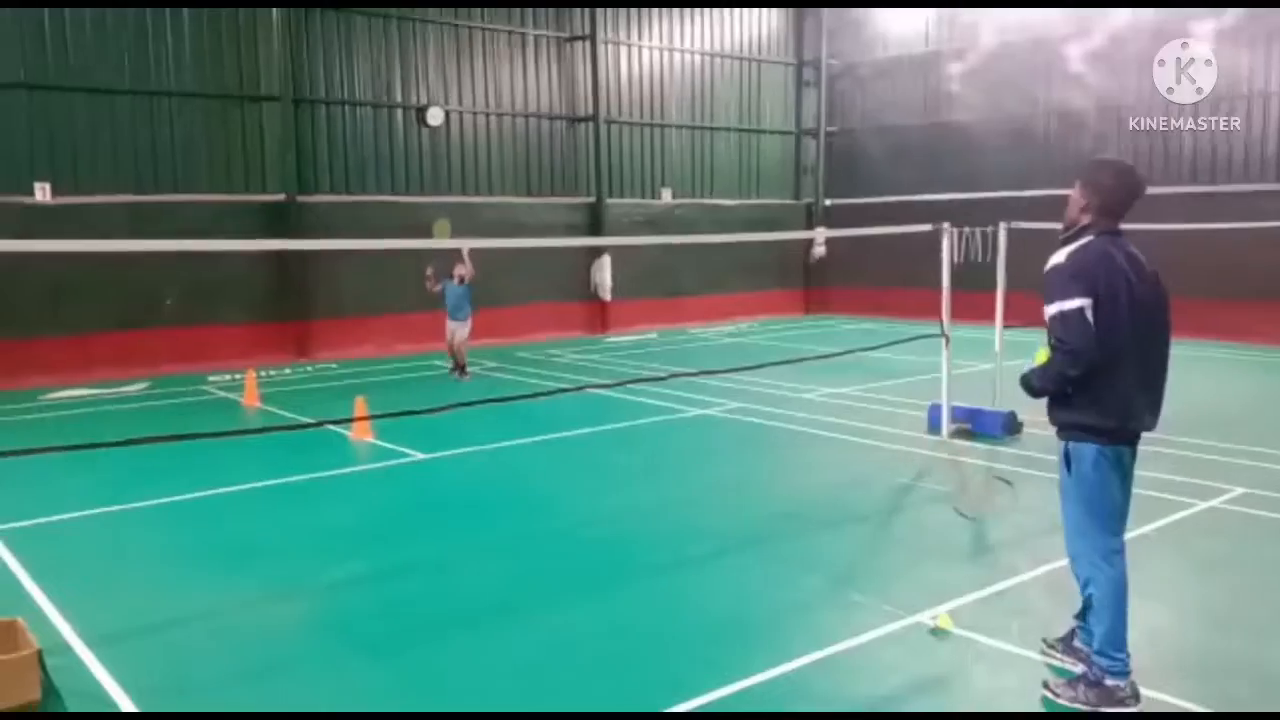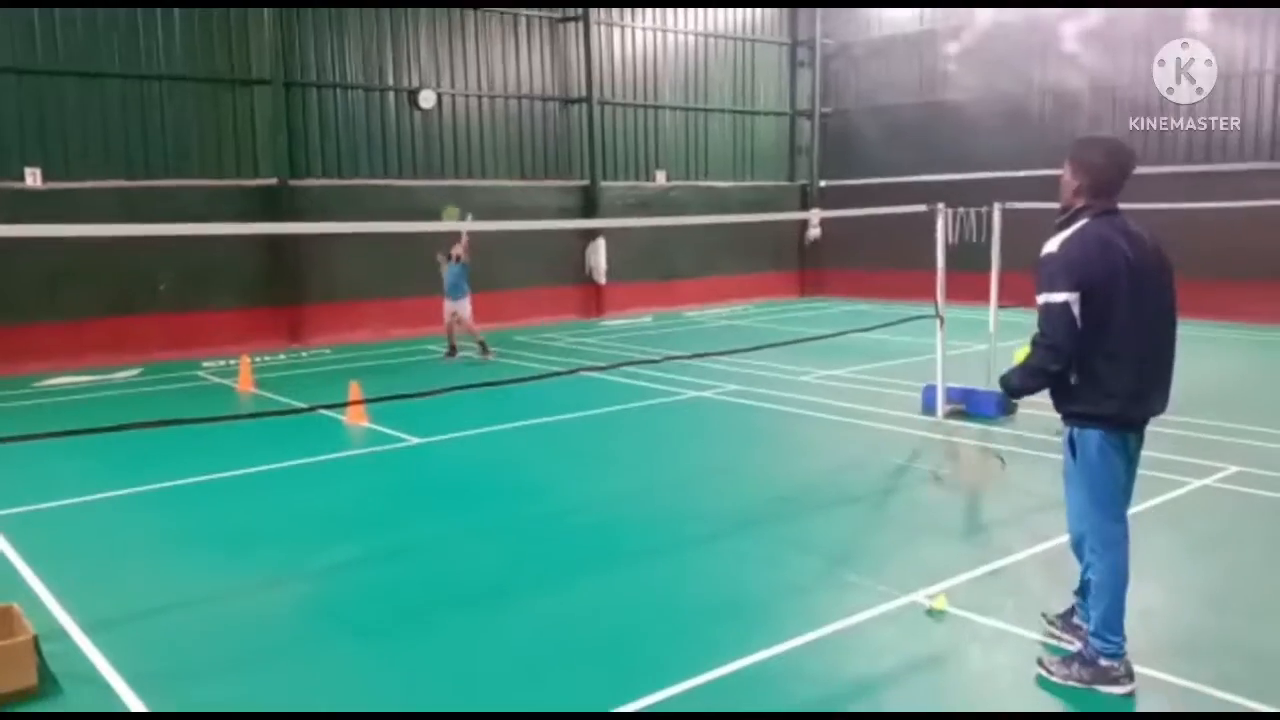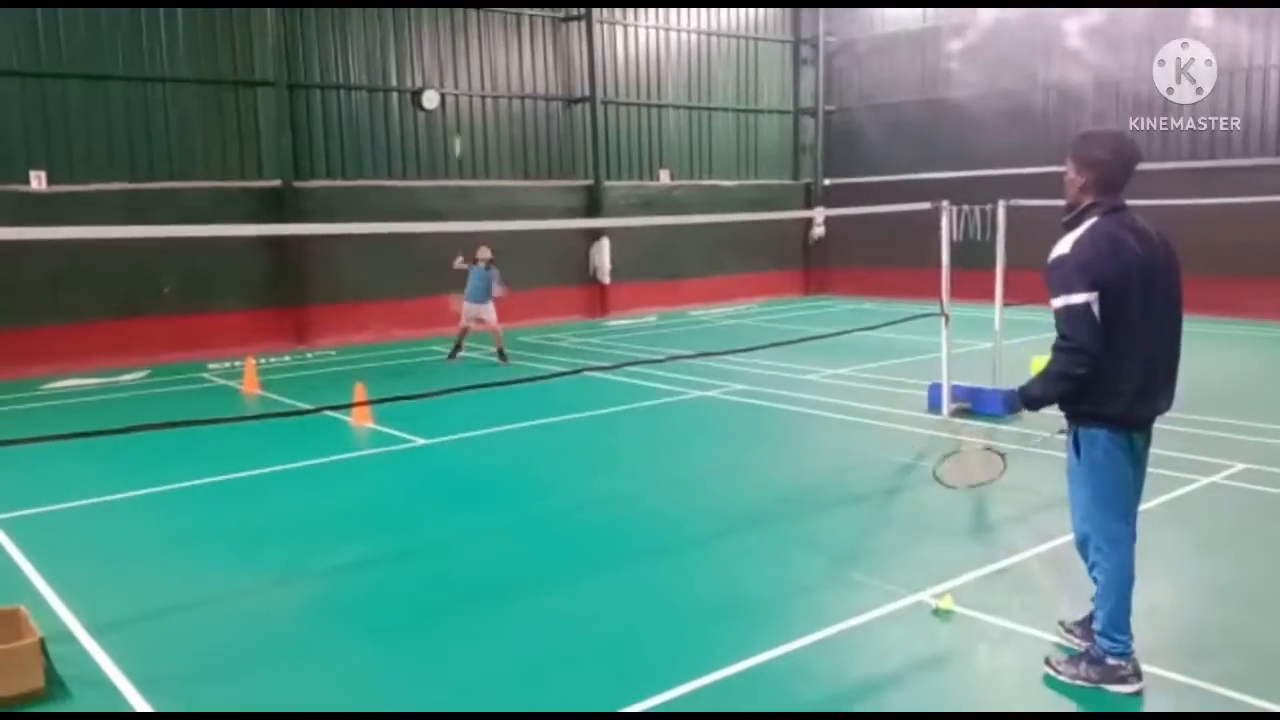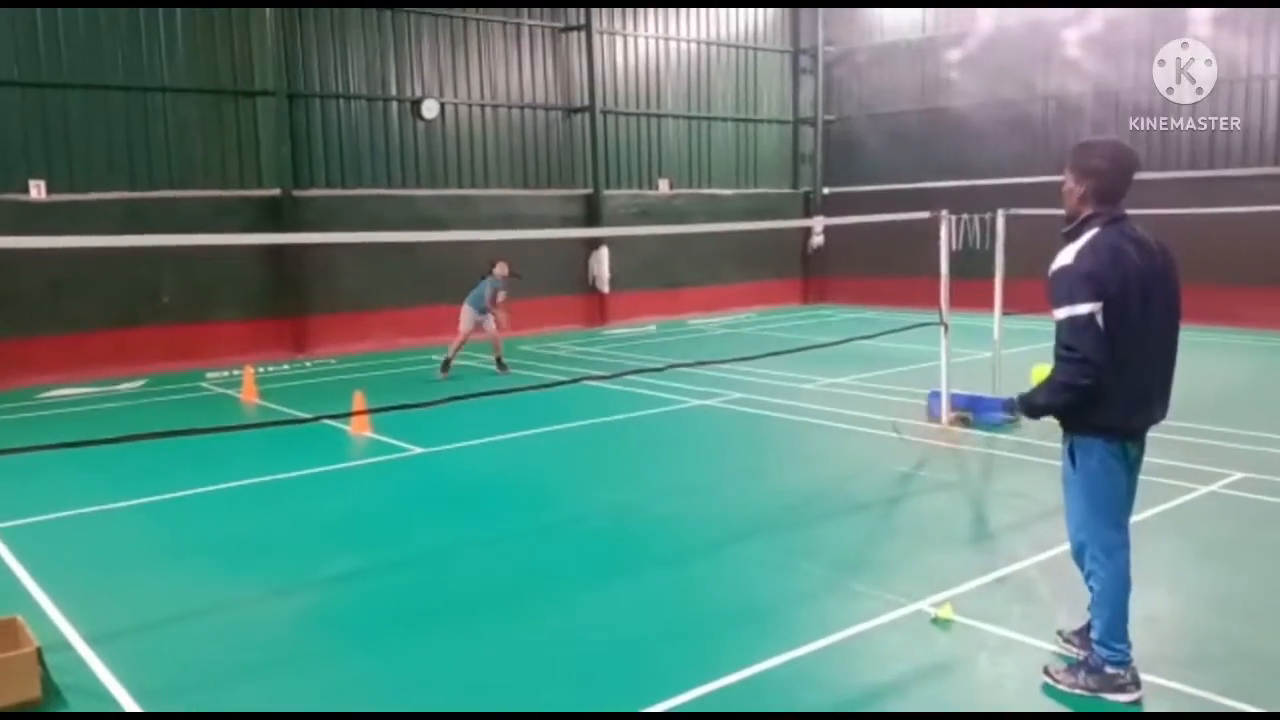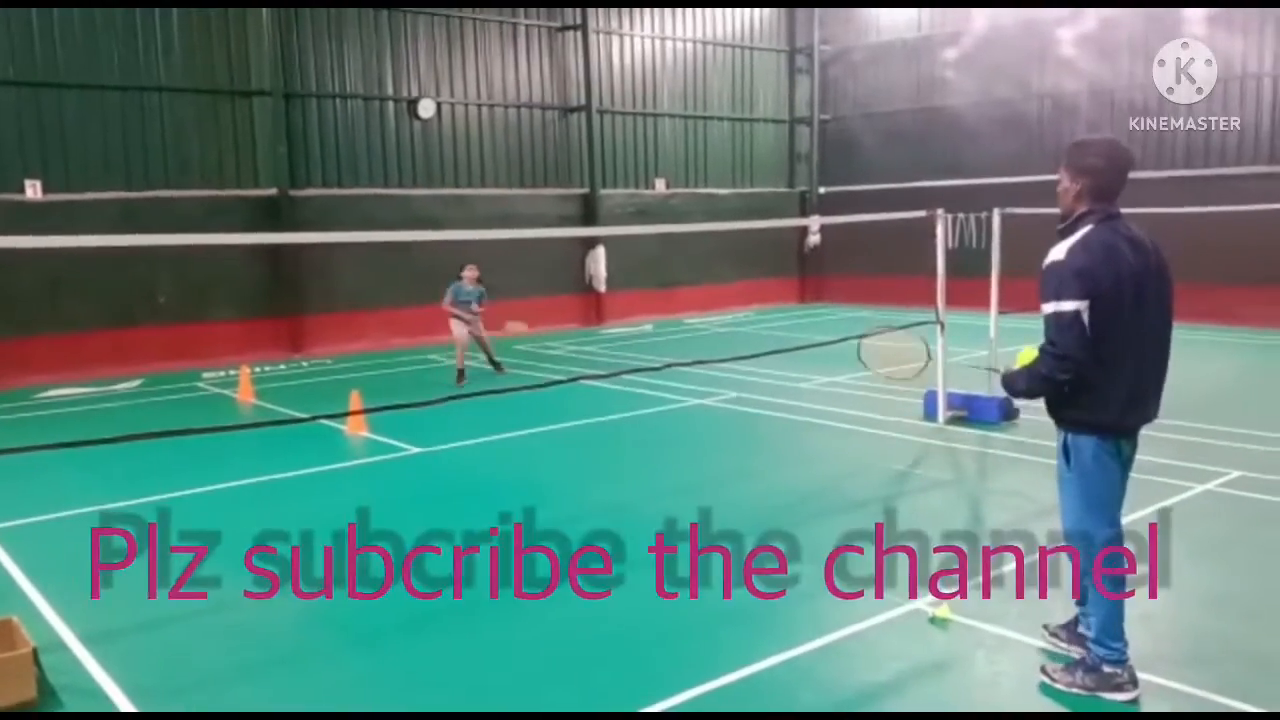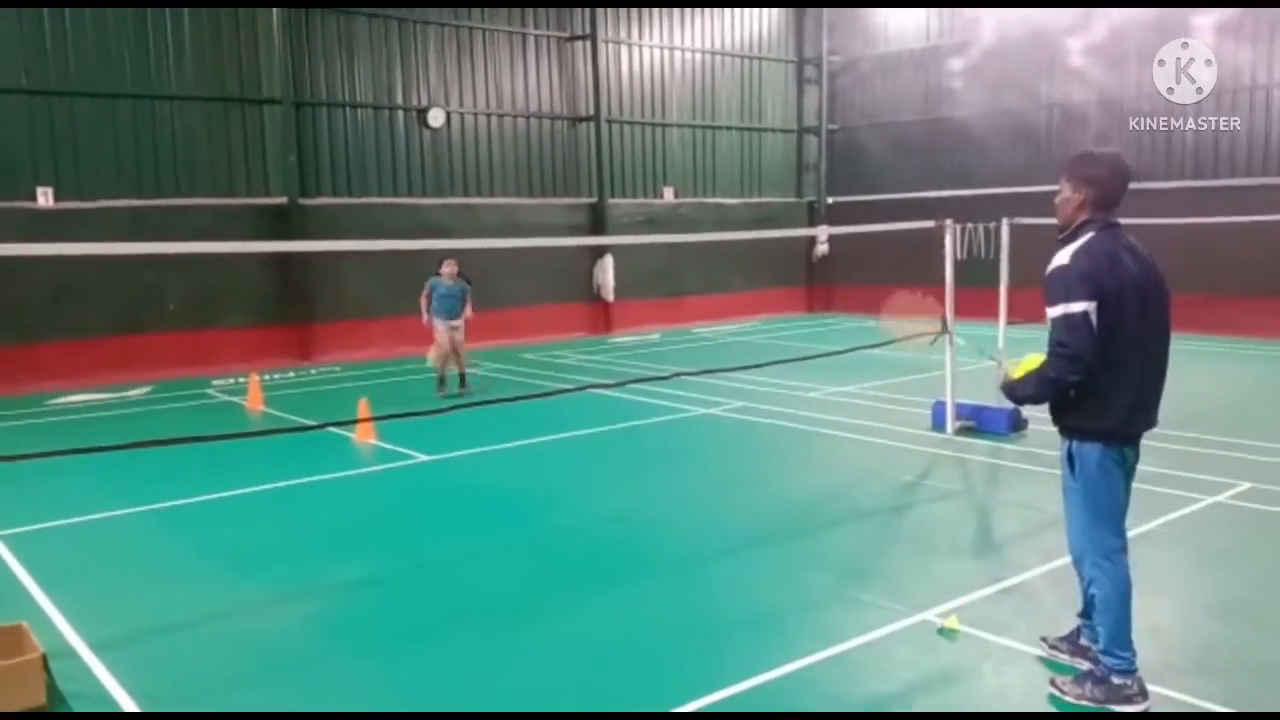
dt=0.3s
person 1, frame 1
left shoulder: (1071, 264)
right shoulder: (1139, 265)
left elbow: (1074, 354)
right elbow: (1144, 347)
left wrist: (1034, 380)
left hip: (1090, 427)
right hip: (1126, 422)
left knee: (1095, 546)
right knee: (1100, 540)
left ankle: (1111, 678)
right ankle: (1088, 638)
person 1, frame 2
left shoulder: (1067, 250)
right shoulder: (1144, 245)
left elbow: (1056, 346)
right elbow: (1153, 330)
left wrist: (1014, 381)
left hip: (1094, 412)
right hip: (1135, 404)
left knee: (1096, 530)
right knee: (1103, 525)
left ankle: (1106, 658)
right ankle: (1087, 616)
person 1, frame 3
left shoulder: (1078, 250)
right shoulder: (1152, 240)
left elbow: (1078, 350)
right elbow: (1156, 327)
left wrist: (1034, 393)
left hip: (1101, 413)
right hip: (1141, 405)
left knee: (1101, 530)
right knee: (1114, 525)
left ankle: (1113, 657)
right ankle: (1104, 622)
person 1, frame 4
left shoulder: (1079, 261)
right shoulder: (1151, 250)
left elbow: (1081, 361)
right elbow: (1154, 337)
left wrist: (1036, 401)
left hip: (1096, 423)
right hip: (1136, 414)
left knee: (1097, 541)
right knee: (1108, 534)
left ankle: (1111, 666)
right ankle: (1100, 629)
person 1, frame 5
left shoulder: (1072, 257)
right shoulder: (1144, 249)
left elbow: (1063, 356)
right elbow: (1147, 335)
left wrist: (1017, 382)
left hip: (1089, 420)
right hip: (1128, 410)
left knee: (1092, 537)
right knee: (1096, 531)
left ankle: (1109, 664)
right ankle: (1090, 623)
person 1, frame 6
left shoulder: (1074, 264)
right shoulder: (1137, 256)
left elbow: (1071, 361)
right elbow: (1132, 344)
left wrist: (1020, 388)
left hip: (1094, 428)
right hip: (1129, 417)
left knee: (1099, 546)
right knee: (1098, 540)
left ankle: (1118, 676)
right ankle: (1093, 636)
